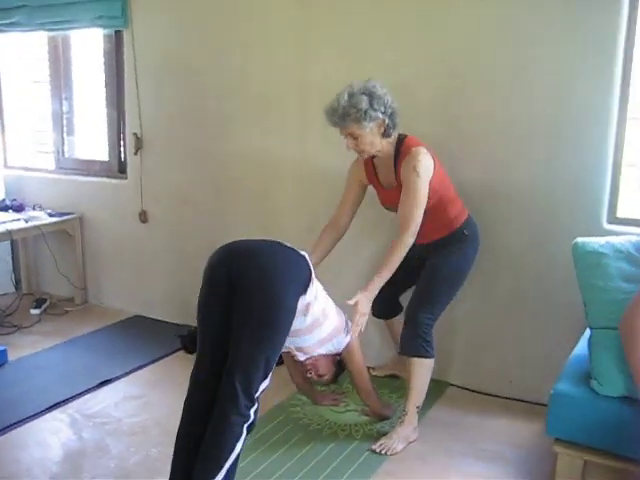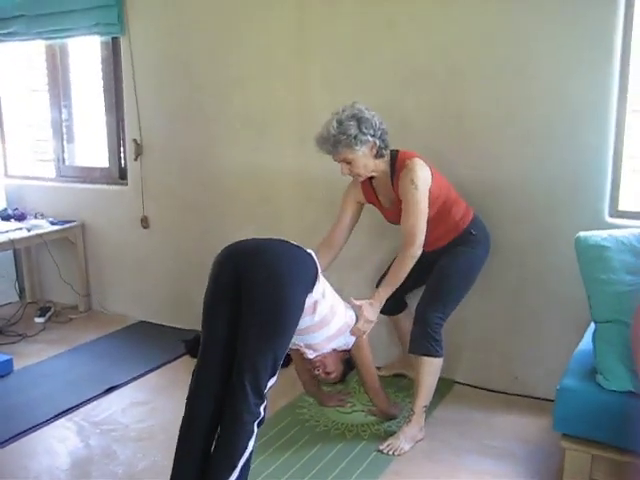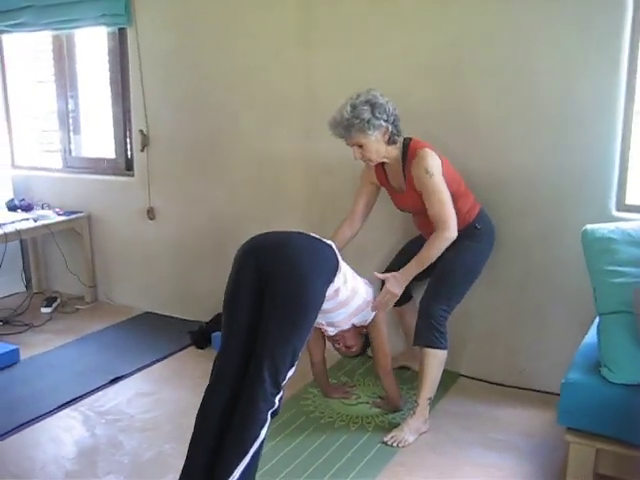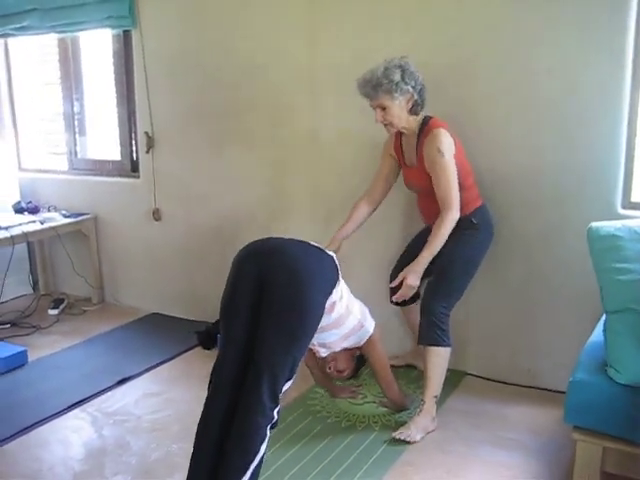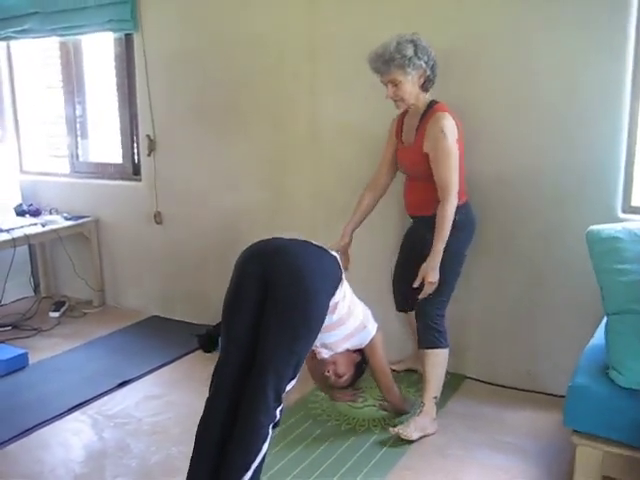
dt=0.4s
person 1, frame 1
left shoulder: (415, 159)
right shoulder: (363, 167)
left elbow: (406, 235)
right elbow: (339, 222)
left wrist: (367, 292)
left hip: (456, 240)
right hip: (422, 242)
left knee: (419, 318)
right knee: (383, 298)
left ankle: (409, 425)
right ankle: (404, 362)
person 1, frame 2
left shoulder: (411, 171)
right shoulder: (360, 186)
left elbow: (412, 248)
right elbow: (334, 241)
left wrist: (374, 304)
left hip: (465, 241)
right hip: (430, 244)
left knee: (428, 318)
right knee: (388, 293)
left ankle: (416, 424)
right ankle: (410, 361)
person 1, frame 3
left shoulder: (423, 160)
right shoulder: (375, 169)
left elbow: (448, 230)
right elbow: (354, 220)
left wrist: (404, 277)
left hip: (470, 233)
right hip: (435, 233)
left knee: (432, 310)
right knee: (390, 281)
left ankle: (420, 417)
right ankle: (414, 353)
person 1, frame 4
left shoulder: (437, 139)
right shoulder: (395, 142)
left elbow: (452, 211)
right elbow: (372, 197)
left wrist: (419, 266)
right wrist: (335, 242)
left hip: (469, 226)
right hip: (439, 225)
left knee: (434, 307)
right knee: (399, 281)
left ankle: (428, 414)
right ankle: (421, 352)
person 1, frame 5
left shoulder: (440, 123)
right shoulder: (399, 124)
left elbow: (450, 197)
right elbow: (378, 185)
left wrist: (435, 260)
right wrist: (347, 234)
left hip: (449, 224)
right hip: (420, 222)
left knee: (430, 309)
right knee: (403, 290)
left ankle: (428, 415)
right ankle: (422, 356)
person 2, frame 1
right shoulder: (339, 331)
left elbow: (297, 372)
right elbow: (365, 387)
left wrist: (316, 396)
right wrist: (381, 410)
right hip: (277, 272)
left knee: (204, 388)
right knee: (238, 400)
person 2, frame 2
right shoulder: (347, 325)
left elbow: (304, 366)
right elbow: (372, 382)
left wrist: (322, 396)
right wrist: (387, 410)
right hip: (284, 270)
left knee: (208, 384)
right knee: (248, 396)
person 2, frame 3
right shoulder: (364, 301)
left elbow: (315, 354)
right elbow: (384, 365)
left wrist: (327, 388)
right wrist: (394, 401)
left hip: (255, 250)
right hip: (304, 264)
left knee: (228, 374)
right knee: (265, 384)
person 2, frame 4
right shoulder: (357, 324)
left elbow: (313, 359)
right elbow: (386, 379)
left wrist: (334, 387)
right wrist: (401, 402)
left hip: (253, 257)
right hip: (304, 272)
left knee: (225, 384)
right knee: (261, 397)
person 2, frame 5
right shoulder: (361, 326)
left elbow: (313, 360)
right elbow: (386, 383)
left wrist: (333, 391)
right wrist: (400, 406)
left hip: (256, 255)
right hip: (308, 270)
left knee: (228, 381)
right knee: (265, 396)
